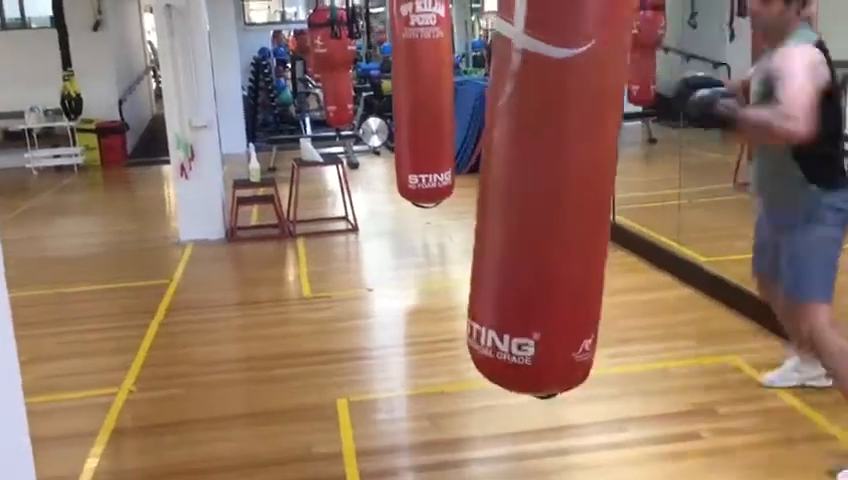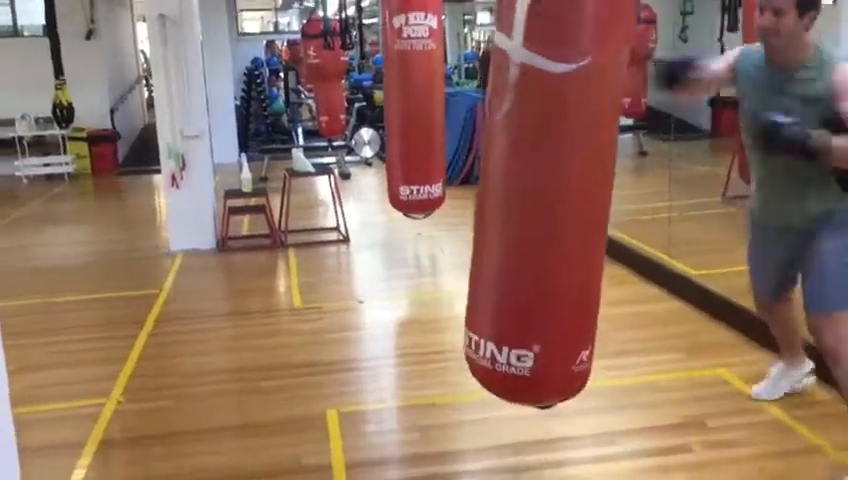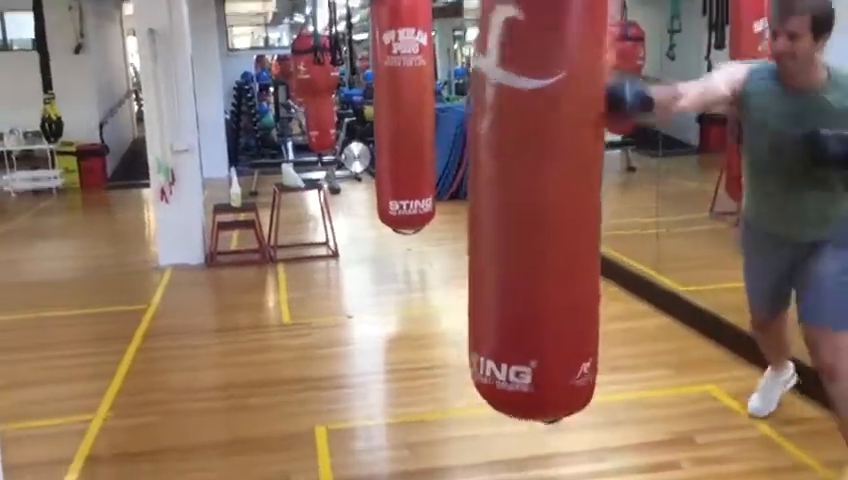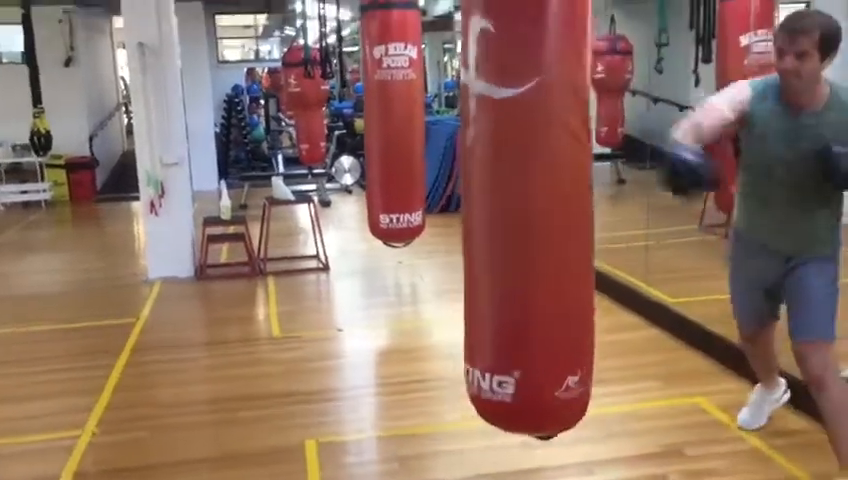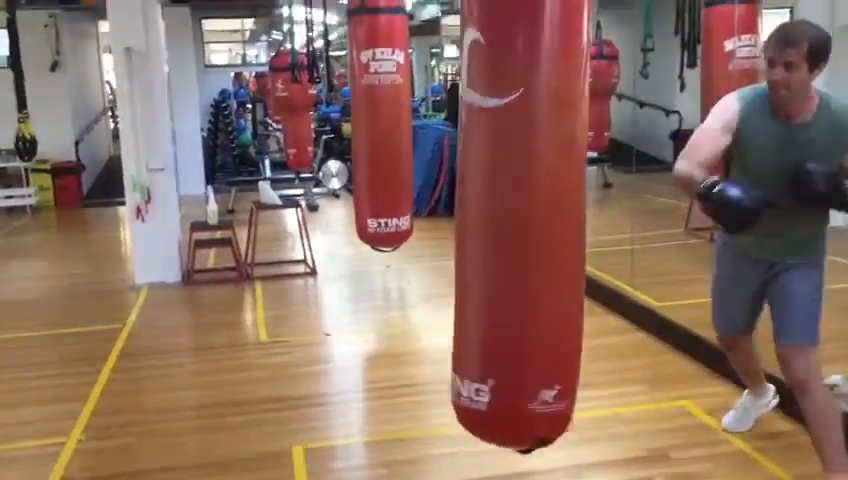
dt=0.1s
person 1, frame 1
left shoulder: (798, 56)
right shoulder: (782, 52)
left elbow: (794, 128)
right elbow: (758, 82)
left wrist: (730, 111)
right wrist: (723, 93)
left hip: (814, 209)
right hip: (781, 204)
left knee: (816, 332)
right knee: (771, 288)
right ankle: (807, 363)
person 1, frame 2
right shoulder: (747, 60)
right elbow: (698, 78)
left wrist: (808, 142)
right wrist: (679, 74)
right hip: (771, 217)
right knee: (769, 305)
right ankle: (793, 365)
person 1, frame 3
right shoulder: (747, 78)
right elbow: (687, 95)
right wrist: (642, 99)
right hip: (765, 231)
right knee: (764, 319)
right ankle: (779, 370)
person 1, frame 4
right shoulder: (747, 95)
right elbow: (694, 128)
right wrist: (685, 148)
right hip: (752, 243)
right knee: (752, 333)
right ankle: (771, 388)
person 1, frame 5
right shoulder: (738, 106)
right elbow: (686, 167)
right wrist: (715, 192)
left hip: (798, 258)
right hip: (738, 249)
left knee: (801, 371)
right knee: (730, 338)
right ankle: (758, 394)
